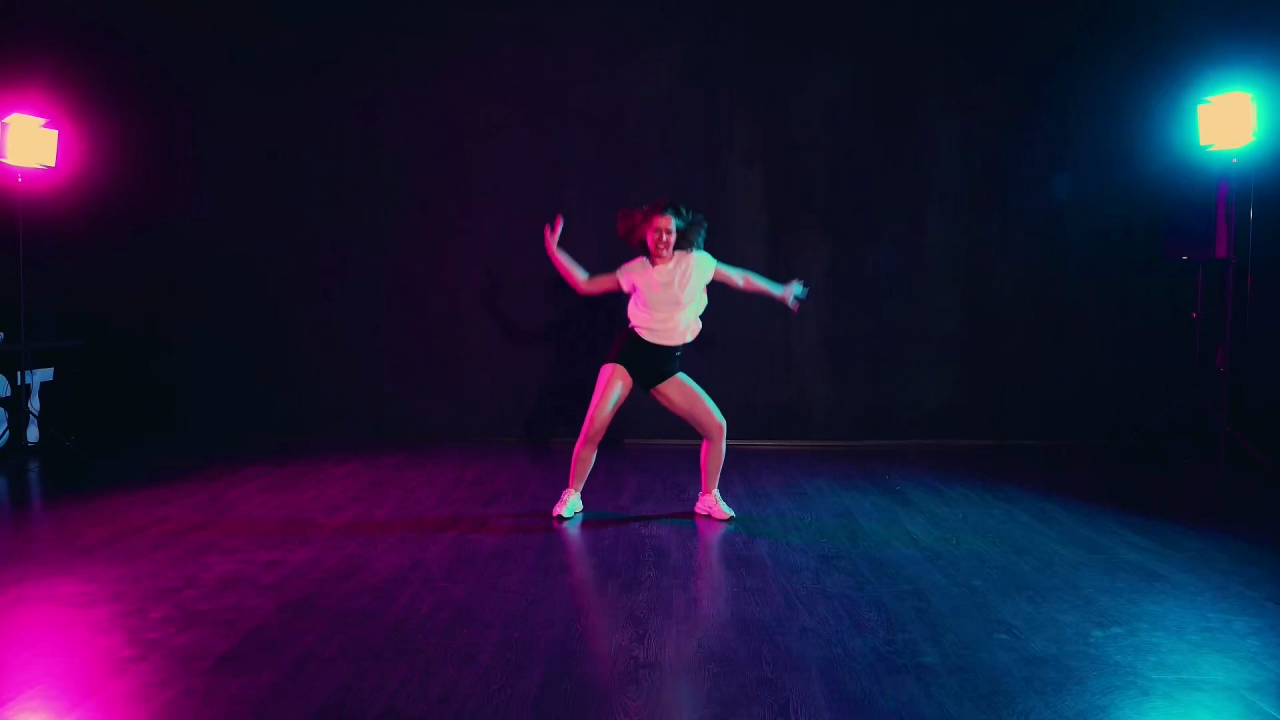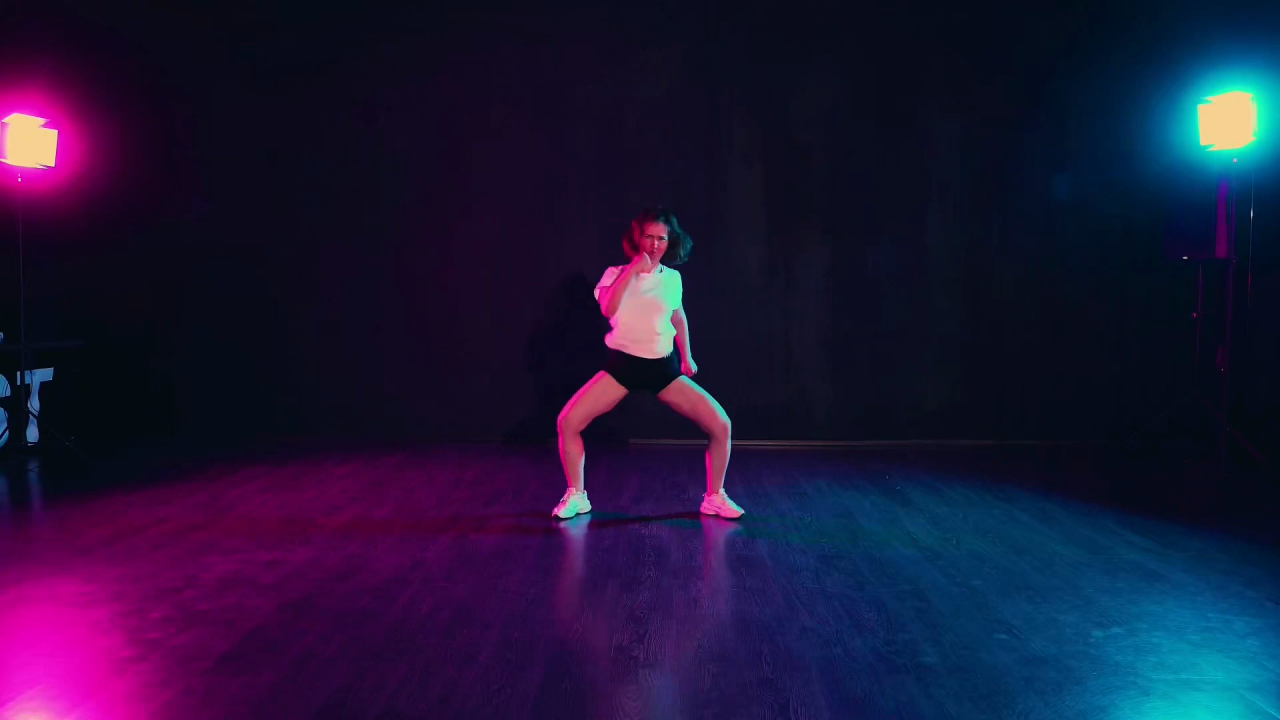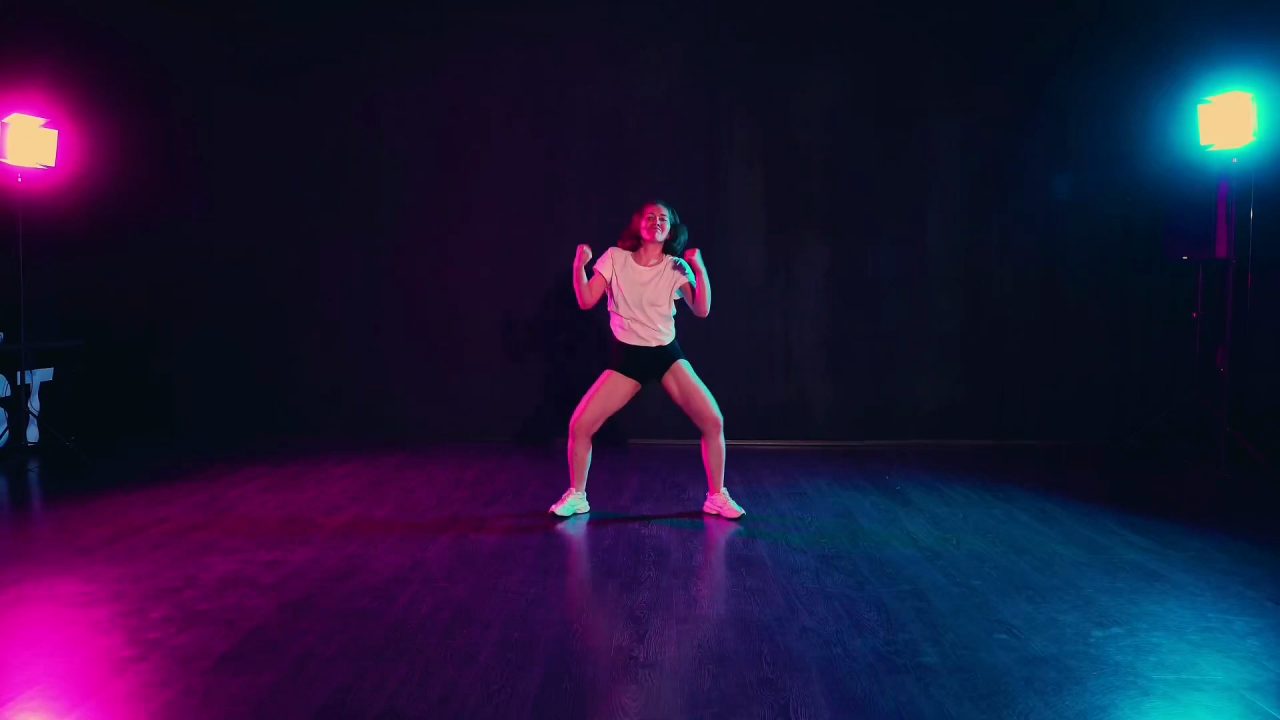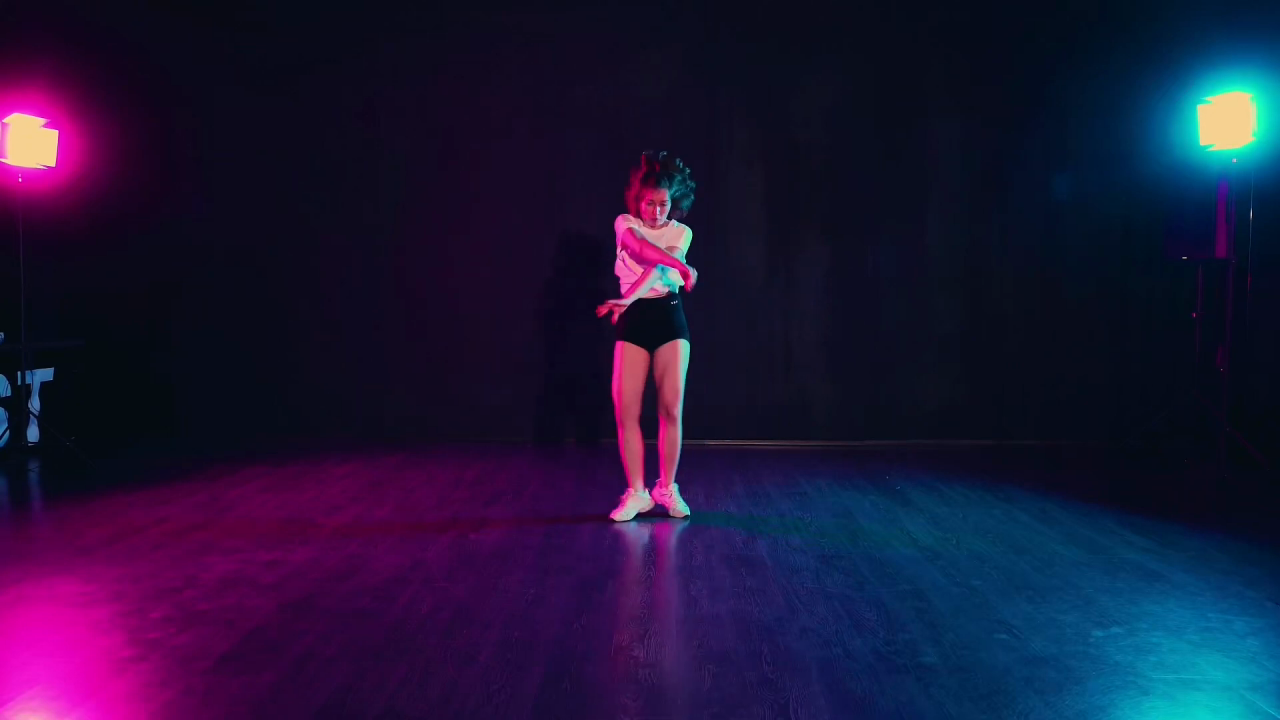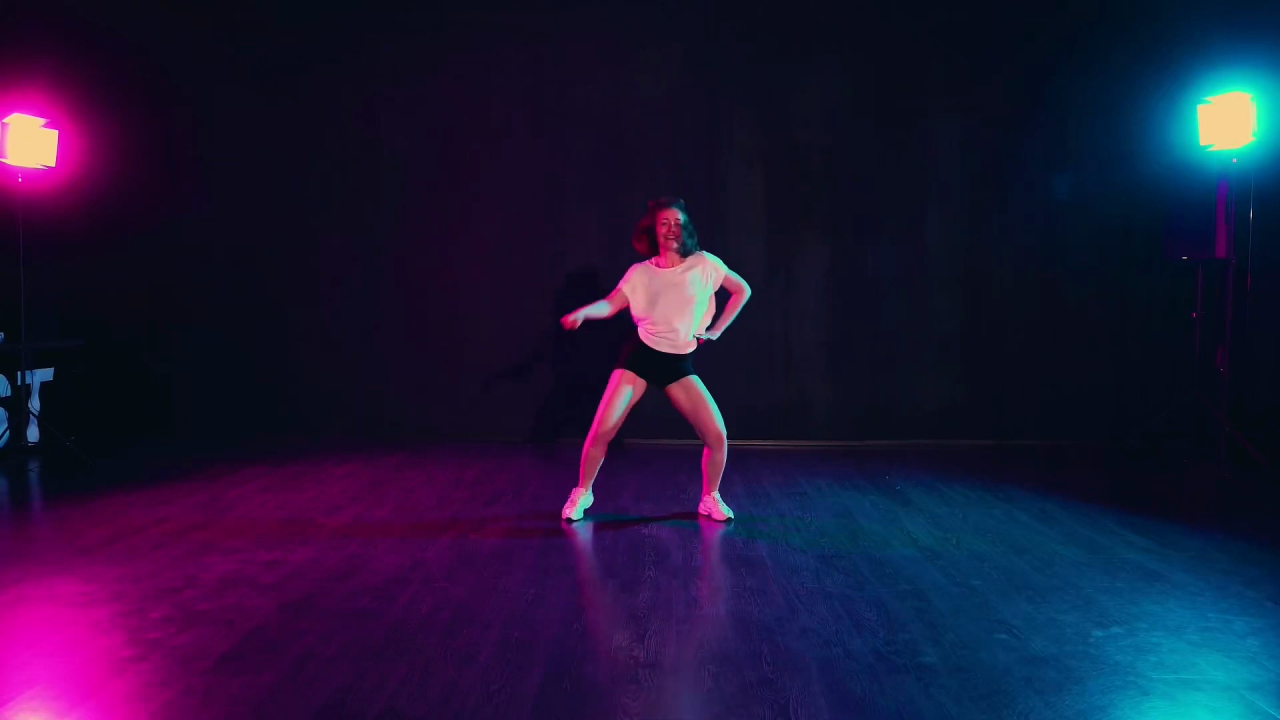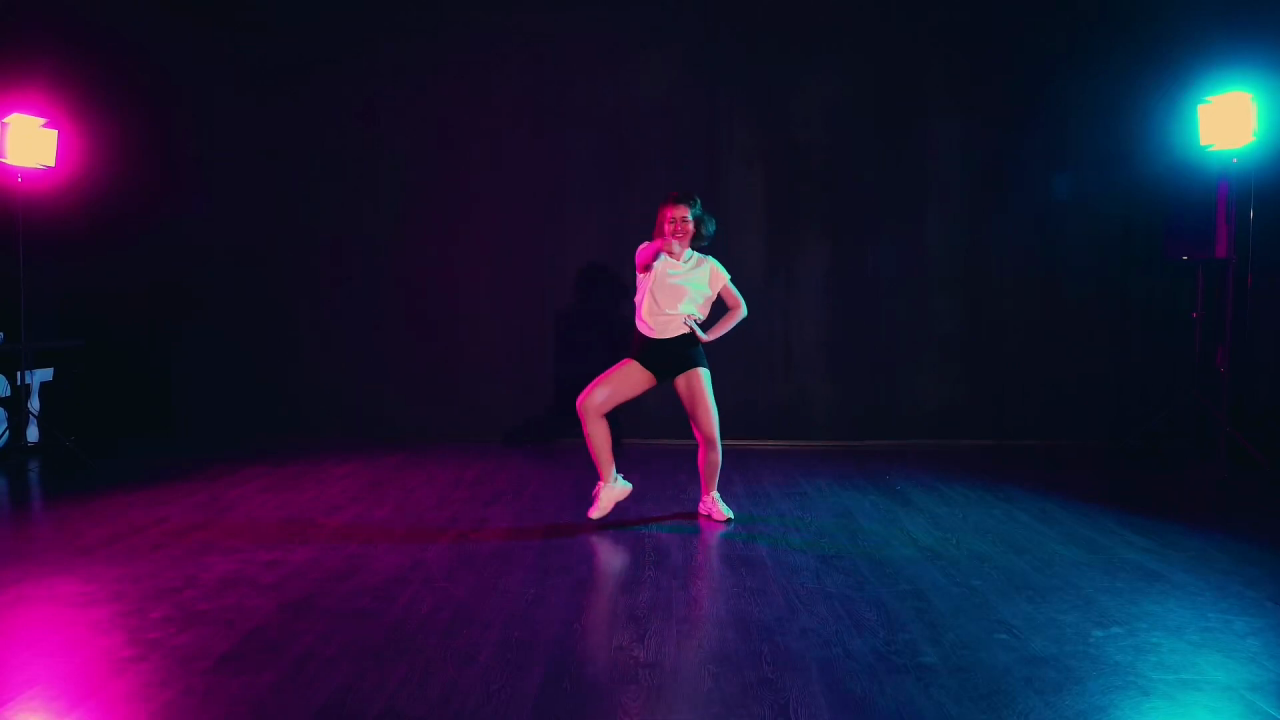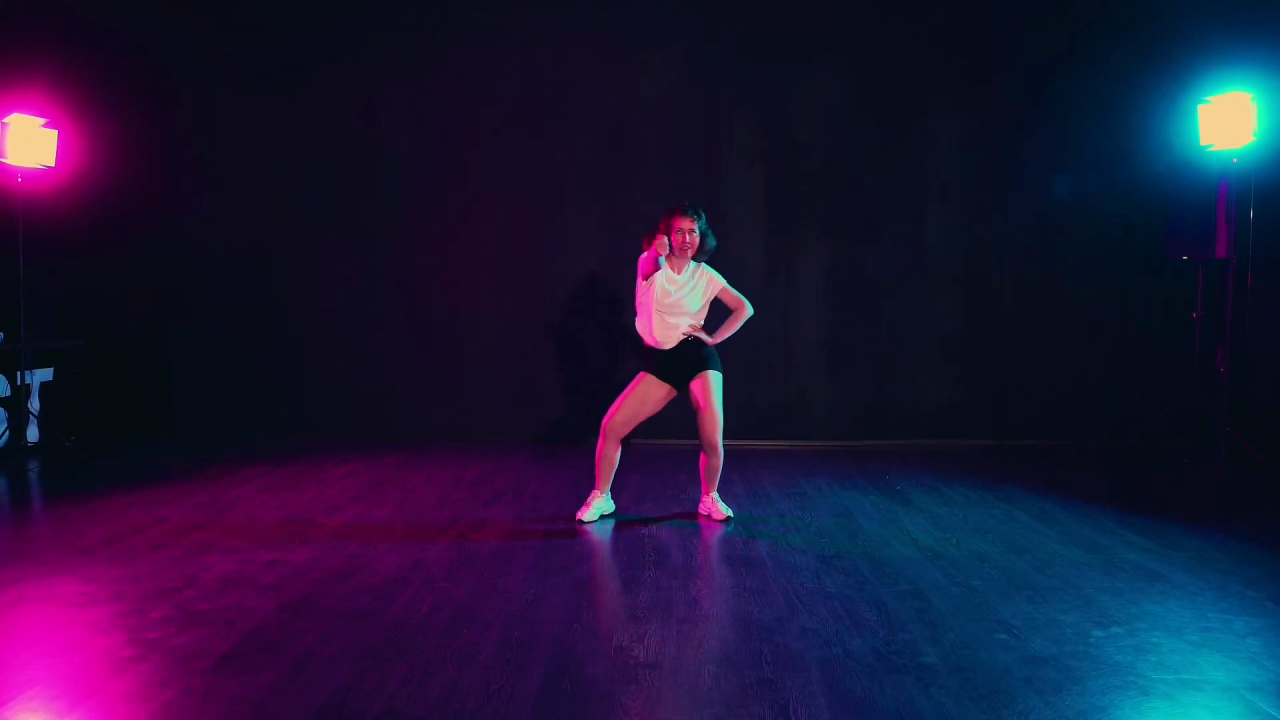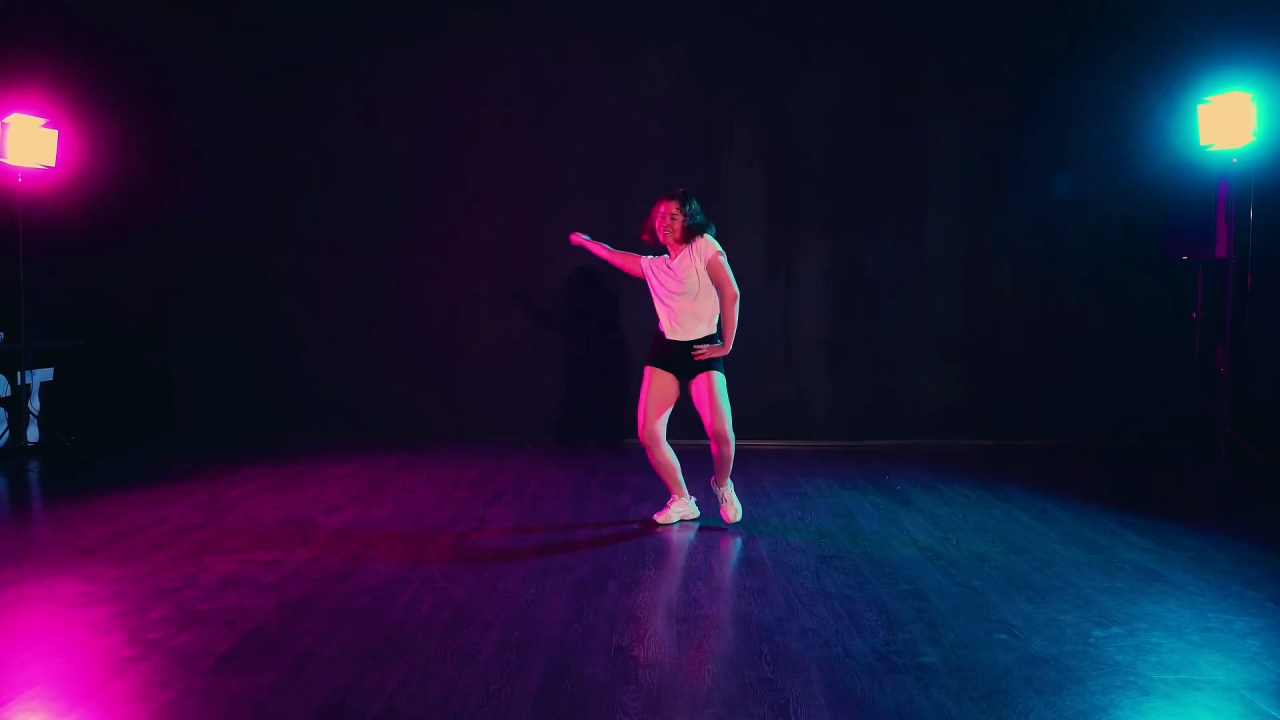
dt=0.4s
person 1, frame 1
left shoulder: (695, 262)
right shoulder: (637, 269)
left elbow: (736, 278)
right elbow: (585, 285)
left wrist: (779, 291)
right wrist: (554, 249)
left hip: (665, 365)
right hip: (631, 353)
left knee: (715, 428)
right knee: (593, 429)
left ankle: (708, 498)
right ankle: (571, 496)
person 1, frame 2
left shoulder: (672, 278)
right shoulder: (616, 273)
right elbow: (607, 309)
left wrist: (687, 357)
right wrist: (629, 272)
left hip: (663, 370)
right hip: (622, 366)
left knee: (720, 425)
right knee: (567, 422)
left ankle: (715, 497)
right ankle: (576, 495)
person 1, frame 3
left shoulder: (677, 268)
right shoulder: (614, 258)
left elbow: (702, 310)
right elbow: (585, 301)
left wrist: (699, 269)
right wrist: (579, 265)
left hip: (666, 356)
right hip: (627, 358)
left knee: (712, 421)
right knee: (580, 424)
left ankle: (717, 496)
right ankle: (576, 494)
person 1, frame 4
left shoulder: (680, 231)
right shoulder: (626, 223)
left elbow: (670, 264)
right elbow: (634, 246)
left wrist: (631, 294)
right wrist: (679, 267)
left hip: (668, 316)
right hip: (634, 319)
left knee: (671, 409)
right knee: (626, 411)
left ankle: (667, 488)
right ankle: (635, 492)
person 1, frame 5
left shoulder: (704, 263)
right shoulder: (639, 271)
left elbow: (742, 290)
right elbow: (611, 304)
left wrist: (715, 330)
right wrist: (582, 312)
left hip: (678, 363)
right hip: (639, 357)
left knee: (717, 436)
right knee: (604, 428)
left ankle: (710, 498)
right ankle: (582, 492)
person 1, frame 6
left shoulder: (709, 267)
right shoulder: (649, 251)
left elbow: (739, 309)
right elbow: (646, 258)
left wrist: (708, 335)
right wrist: (663, 247)
left hip: (687, 352)
right hip: (647, 351)
left knee: (709, 436)
right knee: (587, 404)
left ankle: (709, 498)
right ankle: (610, 483)
person 1, frame 7
left shoulder: (705, 275)
right shoulder: (651, 265)
left elbow: (744, 309)
right elbow: (652, 262)
left wrist: (715, 337)
right wrist: (658, 249)
left hip: (697, 357)
right hip: (658, 361)
left knee: (711, 438)
right knee: (610, 427)
left ankle: (709, 498)
right ankle: (600, 497)
person 1, frame 8
left shoulder: (703, 245)
right shoulder: (653, 265)
left elbow: (731, 294)
right elbow: (615, 258)
left wrist: (727, 344)
right wrist: (584, 241)
left hip: (704, 353)
right hip: (663, 352)
left knee: (721, 431)
right knee: (649, 434)
left ankle: (723, 485)
right ankle: (681, 499)
